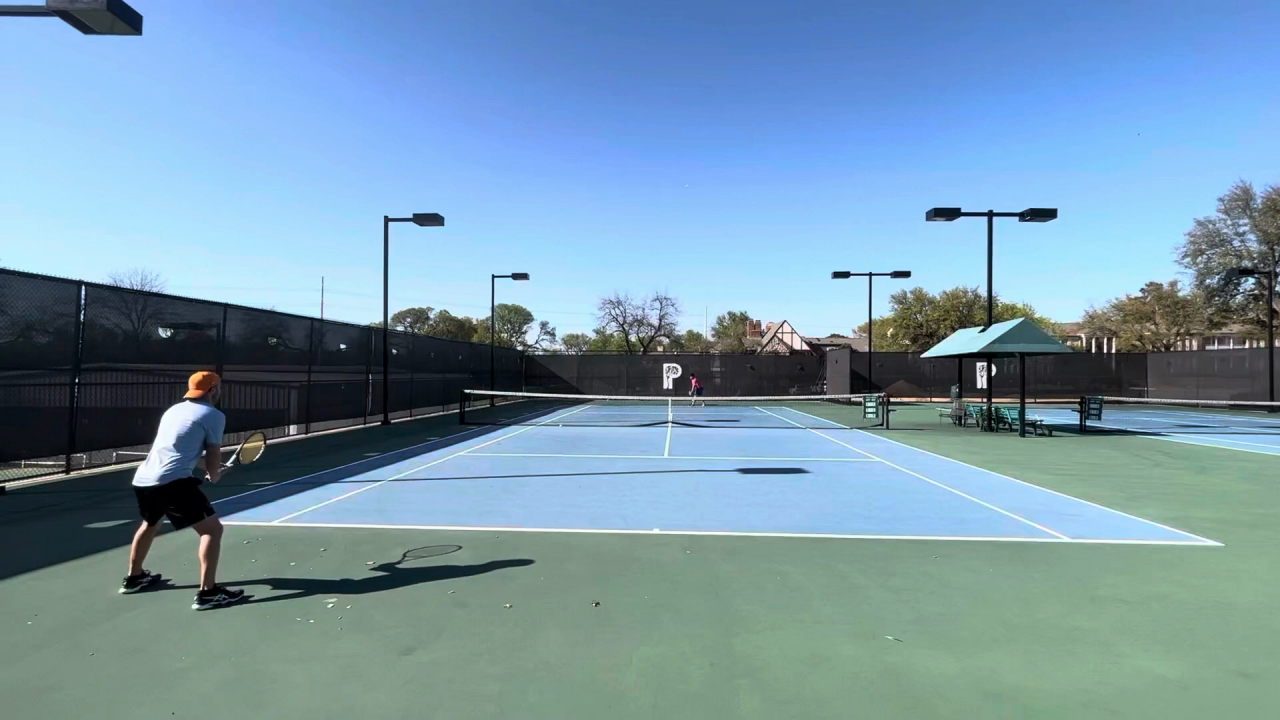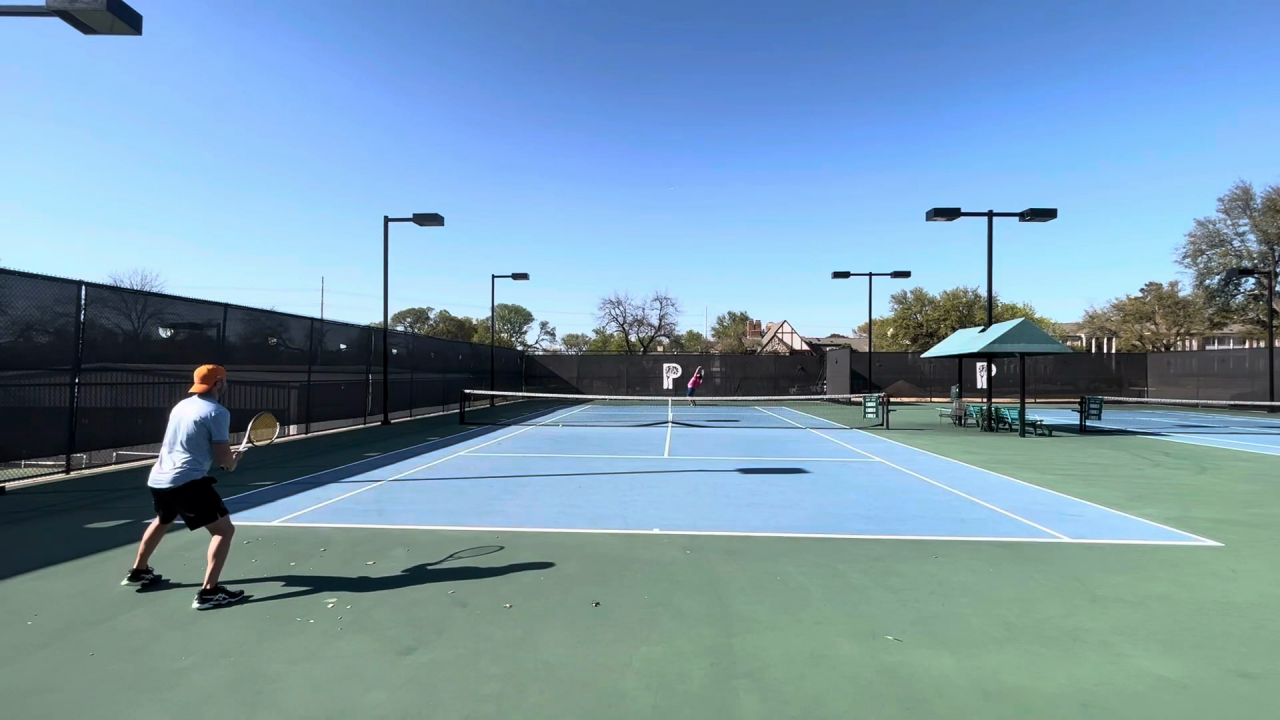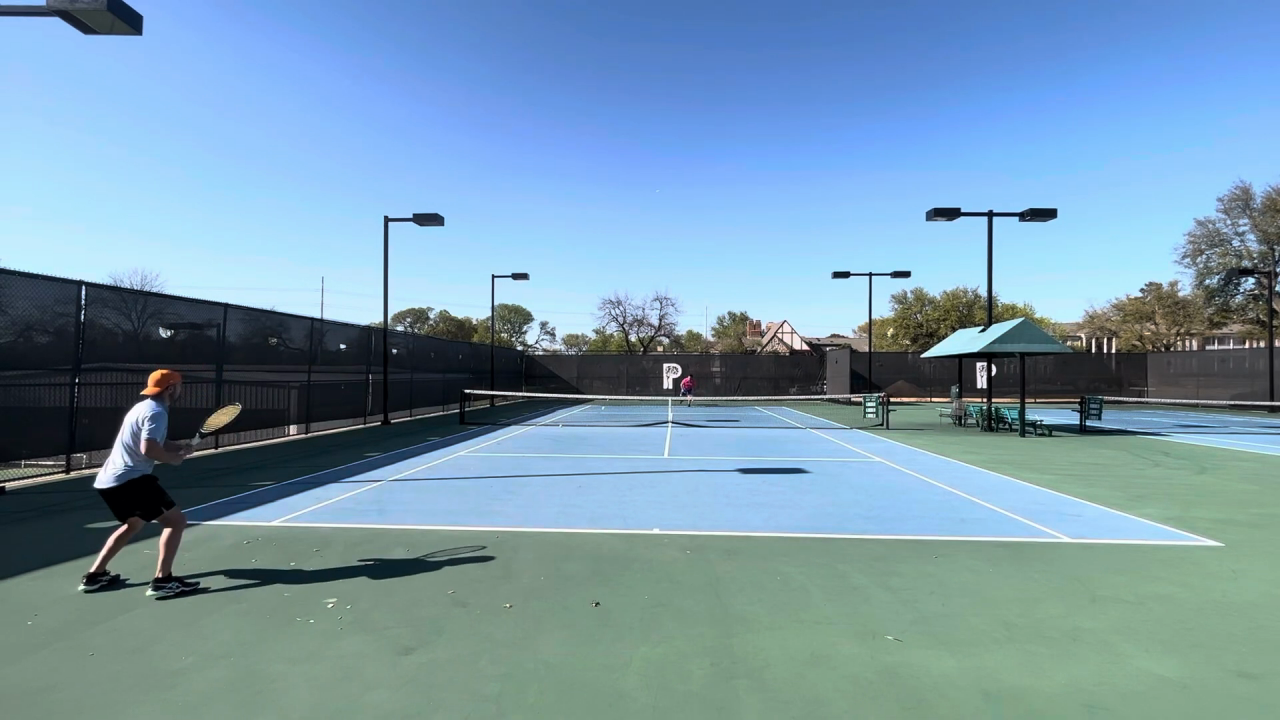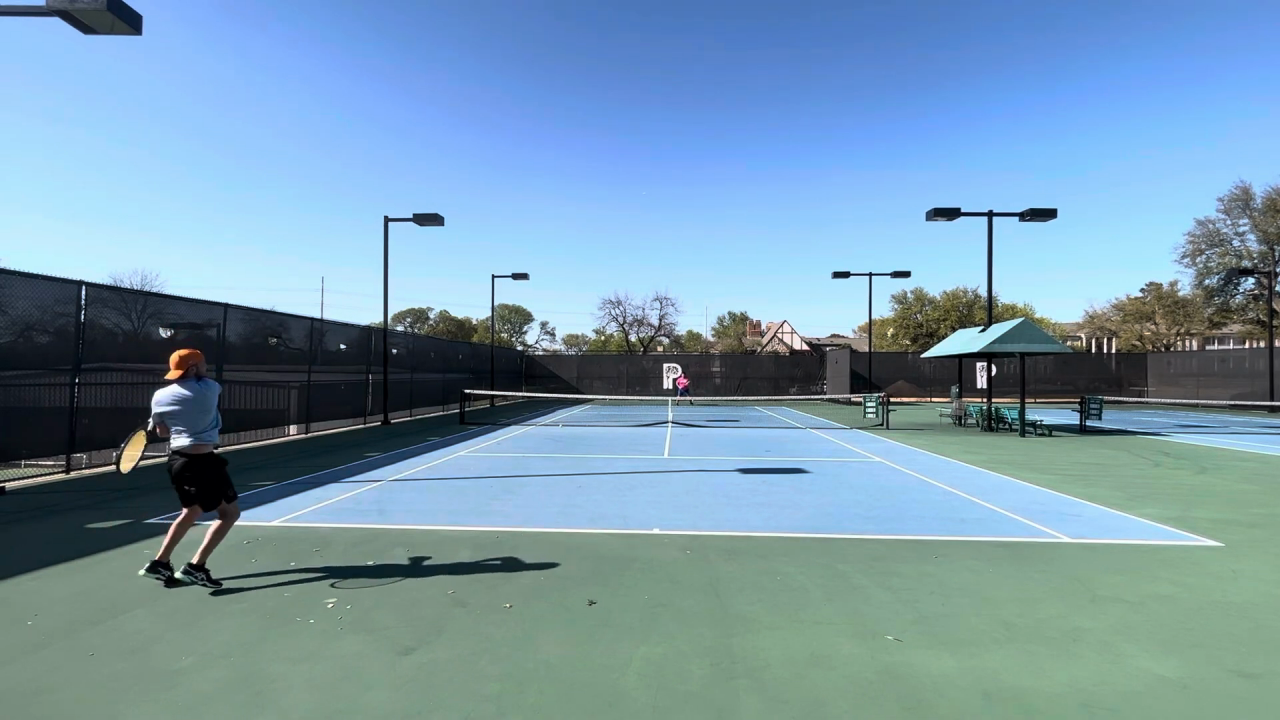
dt=1s
person 1, frame 1
left shoulder: (174, 410)
right shoulder: (214, 416)
right elbow: (213, 456)
left wrist: (206, 465)
right wrist: (213, 475)
left hip: (142, 479)
right hip: (172, 481)
left knee: (150, 524)
right knee: (212, 528)
left ankle: (134, 577)
right ankle: (208, 592)
person 1, frame 2
left shoulder: (181, 406)
right shoulder: (217, 412)
right elbow: (222, 456)
left wrist: (225, 457)
right wrist: (232, 462)
left hip: (158, 479)
right hip: (187, 481)
left knee: (163, 520)
right knee: (223, 530)
left ankle: (139, 570)
right ankle: (209, 592)
person 1, frame 3
left shoulder: (145, 409)
right shoulder: (156, 412)
left elbow: (150, 449)
right elbow: (148, 450)
left wrist: (180, 451)
right wrist: (177, 456)
left hip: (108, 482)
right hip: (130, 480)
left knee: (133, 524)
right knee: (176, 521)
left ankle: (95, 574)
right ankle: (162, 579)
person 1, frame 4
left shoulder: (161, 396)
right shoulder: (209, 387)
left elbow: (161, 431)
left hip: (177, 461)
right hip: (203, 460)
left knee: (191, 511)
right knee: (230, 513)
left ankle: (159, 563)
right ankle: (196, 566)
